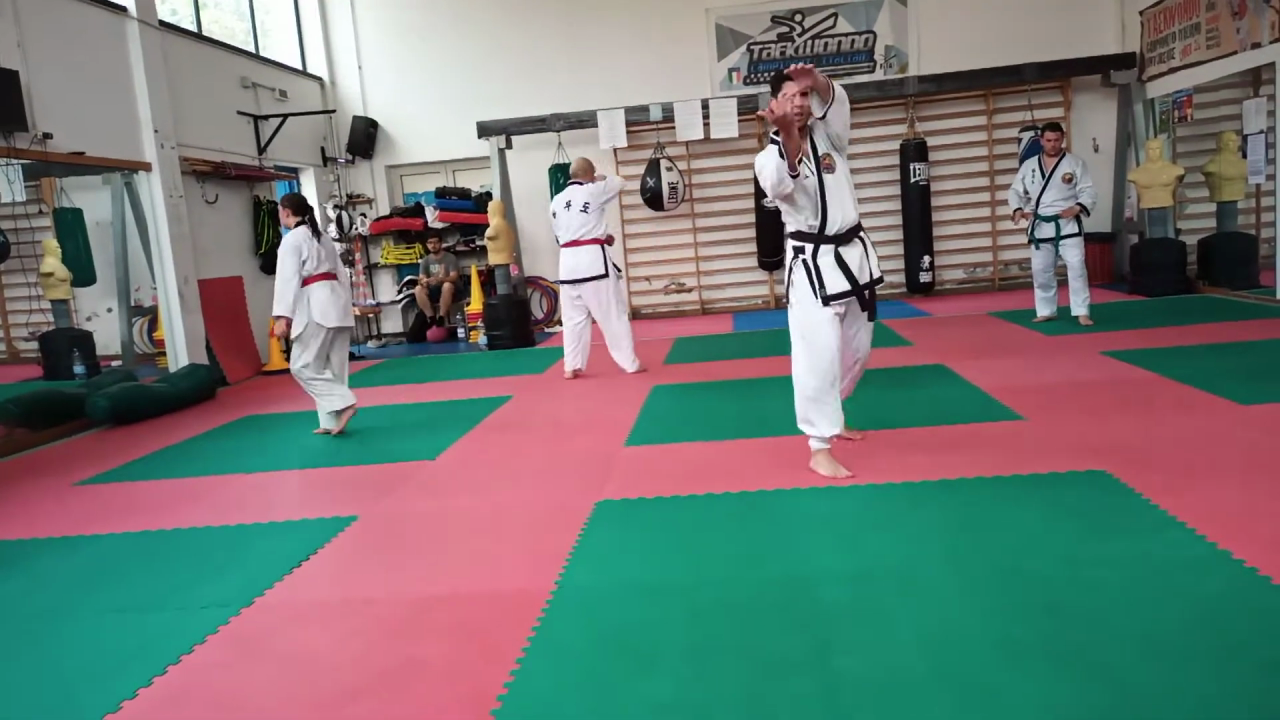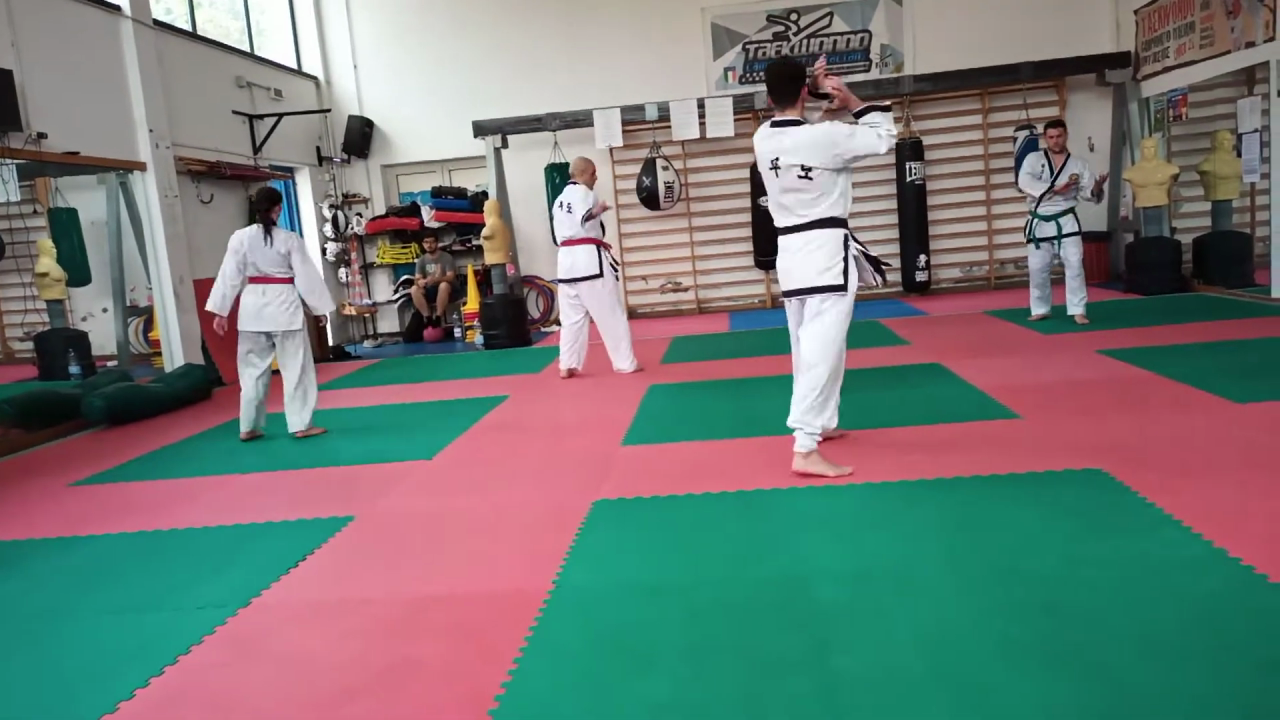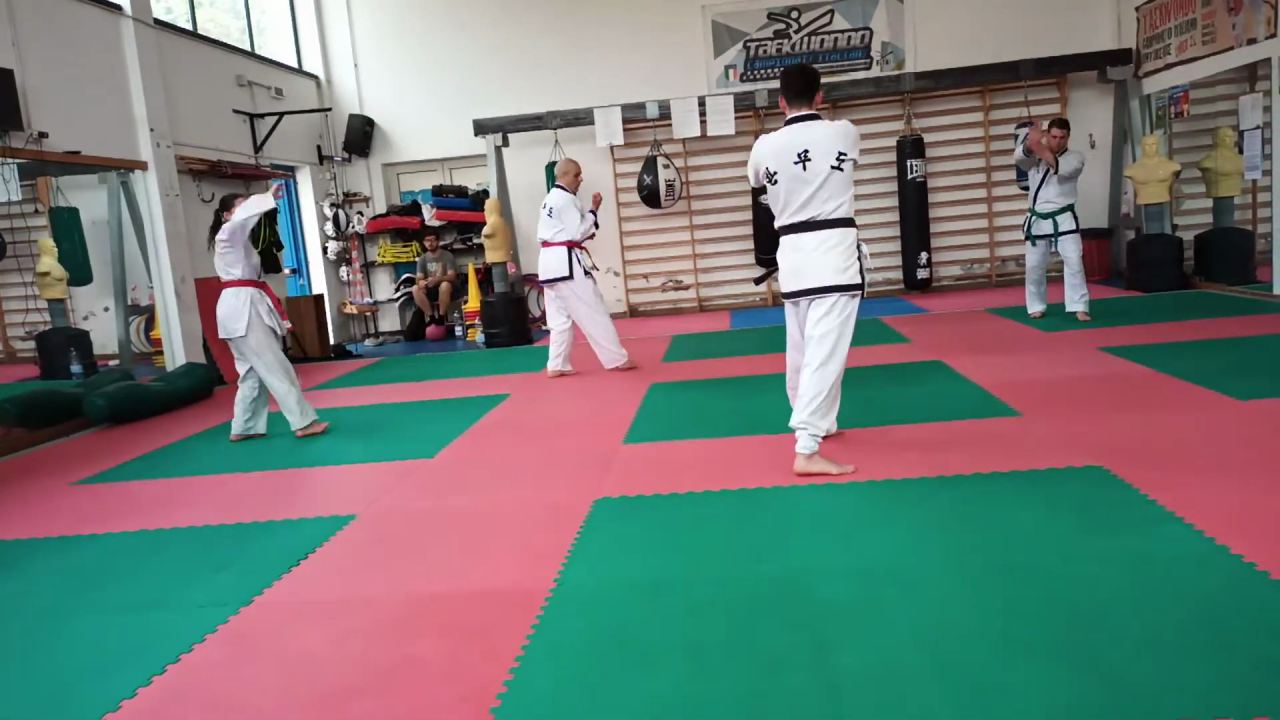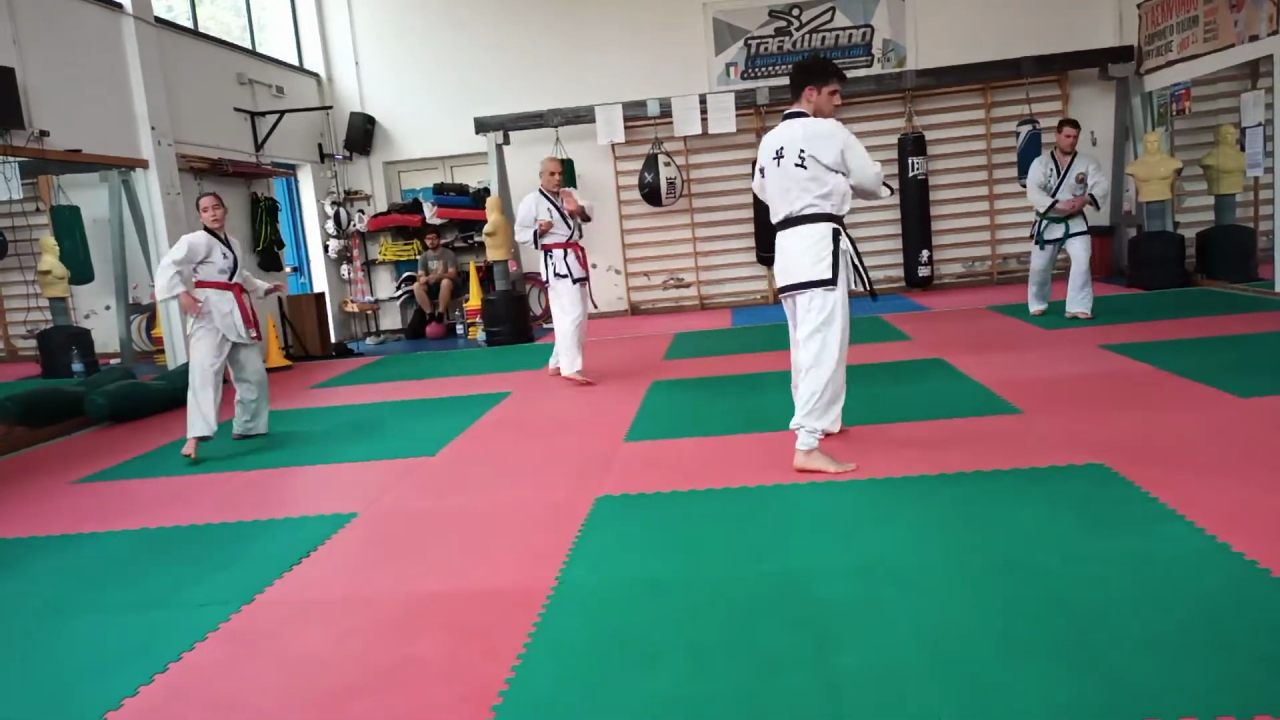
dt=0.4s
person 1, frame 1
left shoulder: (829, 132)
right shoulder: (768, 158)
left elbow: (835, 100)
right elbow: (782, 184)
left wrist: (818, 82)
right wrist: (789, 135)
left hip: (852, 253)
right hip: (811, 263)
left knee: (856, 348)
right knee: (818, 354)
left ankle: (828, 416)
right ankle: (819, 447)
person 1, frame 2
left shoulder: (764, 138)
right shoulder: (818, 138)
left elbow: (794, 120)
right elbow: (882, 135)
left wrist: (822, 83)
right wrist: (850, 102)
left hip: (794, 251)
right hip: (825, 253)
left knee: (809, 347)
right knee: (822, 350)
left ankle: (814, 424)
right ankle: (805, 451)
person 1, frame 3
left shoulder: (763, 147)
right shoulder: (844, 132)
left hip: (793, 252)
right hip: (835, 248)
left knee: (802, 347)
right knee: (826, 350)
left ankle: (812, 423)
right ankle: (806, 450)
person 1, frame 4
left shoulder: (769, 141)
right shoulder: (828, 132)
left elbow: (762, 188)
right elbow: (870, 179)
right wrist: (845, 183)
left hip: (787, 246)
right hip: (819, 245)
left knee: (808, 344)
right knee: (823, 347)
left ankle: (817, 420)
right ankle: (807, 447)
person 2, frame 1
left shoulder: (292, 239)
right shoulder: (323, 238)
left elbow: (289, 278)
right elbow: (340, 273)
left wrist: (282, 316)
left hip: (315, 304)
right hip: (336, 300)
left knee: (303, 365)
right knee: (333, 365)
left ankle: (343, 403)
right ankle: (332, 421)
person 2, frame 2
left shoulder: (240, 238)
right shoulder: (290, 239)
left elbow: (229, 276)
right elbow: (307, 275)
left wrist: (219, 311)
right wrist: (320, 308)
left hip: (253, 305)
right hip: (285, 304)
left knee: (253, 369)
right knee: (297, 367)
left ankle: (249, 426)
right ankle: (301, 424)
person 2, frame 3
left shoulder: (229, 239)
right shoulder: (230, 234)
right elbow: (242, 217)
right wrist: (268, 196)
left hip: (235, 309)
right hip: (244, 308)
left knee: (252, 372)
right knee: (274, 367)
left ankle: (243, 428)
right ankle: (303, 422)
person 2, frame 4
left shoulder: (231, 243)
right shoulder: (197, 241)
right elbow: (171, 263)
left wrist: (265, 288)
right wrist: (182, 292)
left hip: (235, 312)
right hip: (209, 312)
left knee: (253, 373)
right knee: (205, 372)
left ankle: (248, 425)
right ankle: (196, 435)
person 3, frame 1
left shoulder: (556, 201)
right shoulder: (593, 191)
right elbow: (618, 183)
right wrist: (603, 179)
left hip: (568, 261)
right hip: (594, 260)
left knee: (574, 318)
right knee: (613, 315)
left ankle: (572, 367)
right ankle: (630, 364)
person 3, frame 2
left shoulder: (560, 199)
right shoulder: (583, 192)
right elbow: (583, 212)
right wrist: (594, 210)
left hip: (566, 260)
right hip: (589, 259)
left knee: (572, 317)
right knee: (611, 315)
left ankle: (567, 366)
right ankle: (625, 363)
person 3, frame 3
left shoulder: (550, 199)
right shoulder: (566, 199)
right elbow: (578, 231)
left wrist: (585, 234)
right wrist: (593, 210)
left hip: (550, 261)
right hip: (566, 262)
left knee: (560, 317)
right knee: (593, 313)
left ankle: (556, 365)
right ankle: (616, 359)
person 3, frame 4
left shoulder: (569, 195)
right shoulder: (531, 201)
left elbow: (586, 210)
right elbow: (520, 234)
left wrist: (579, 209)
right wrist: (540, 231)
left hip: (572, 259)
right hip: (555, 262)
left knee: (576, 314)
right knee: (571, 313)
left ankle: (558, 363)
right ankle: (569, 367)
person 4, frame 1
left shoulder: (1076, 163)
right shoulder: (1029, 166)
left elbow: (1089, 192)
right elbow: (1015, 191)
left wrist: (1078, 208)
right wrist: (1018, 209)
left hip: (1067, 225)
right hip: (1040, 226)
left knee: (1076, 267)
right knee: (1041, 271)
left ankle: (1082, 312)
right ankle: (1046, 311)
person 4, frame 2
left shoulder: (1078, 164)
right shoulder: (1033, 159)
left elbow: (1087, 193)
right elbow: (1025, 181)
left wrist: (1097, 188)
right wrist: (1054, 189)
left hip: (1066, 223)
right hip: (1039, 224)
left knee: (1074, 266)
right knee: (1037, 269)
left ankle: (1078, 311)
right ankle: (1040, 309)
person 4, frame 3
left shoulder: (1074, 158)
right shoulder: (1033, 156)
left elbow: (1064, 169)
right elbow: (1021, 156)
left wrist: (1043, 152)
right wrist: (1031, 143)
left hip: (1064, 219)
right hip: (1037, 220)
left knee: (1074, 262)
right knee: (1034, 266)
left ankle: (1079, 308)
right ankle: (1037, 307)
person 4, frame 4
left shoulder: (1087, 162)
right shoulder: (1041, 163)
left elbow: (1102, 185)
right elbow: (1034, 190)
left wrist: (1087, 200)
right wrist: (1057, 205)
left hip: (1075, 224)
right hip: (1047, 224)
left knee: (1081, 263)
right knee: (1039, 268)
left ankle: (1077, 307)
right ankle: (1037, 304)
